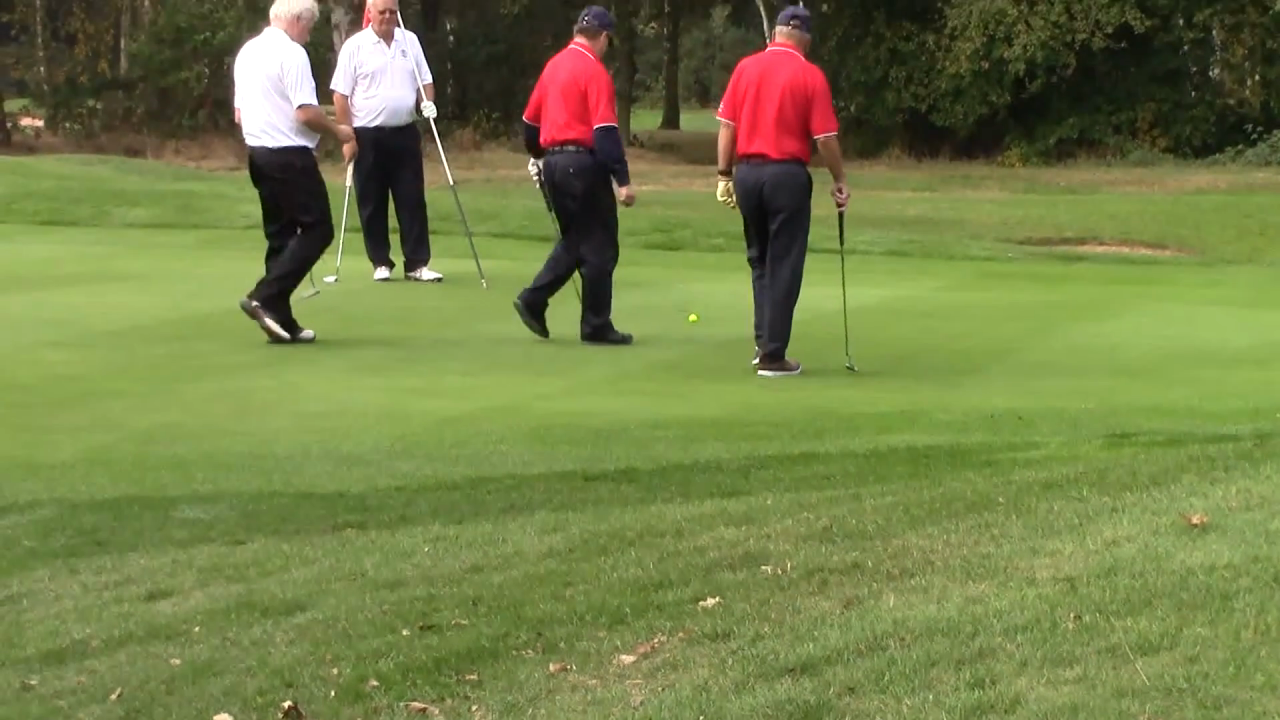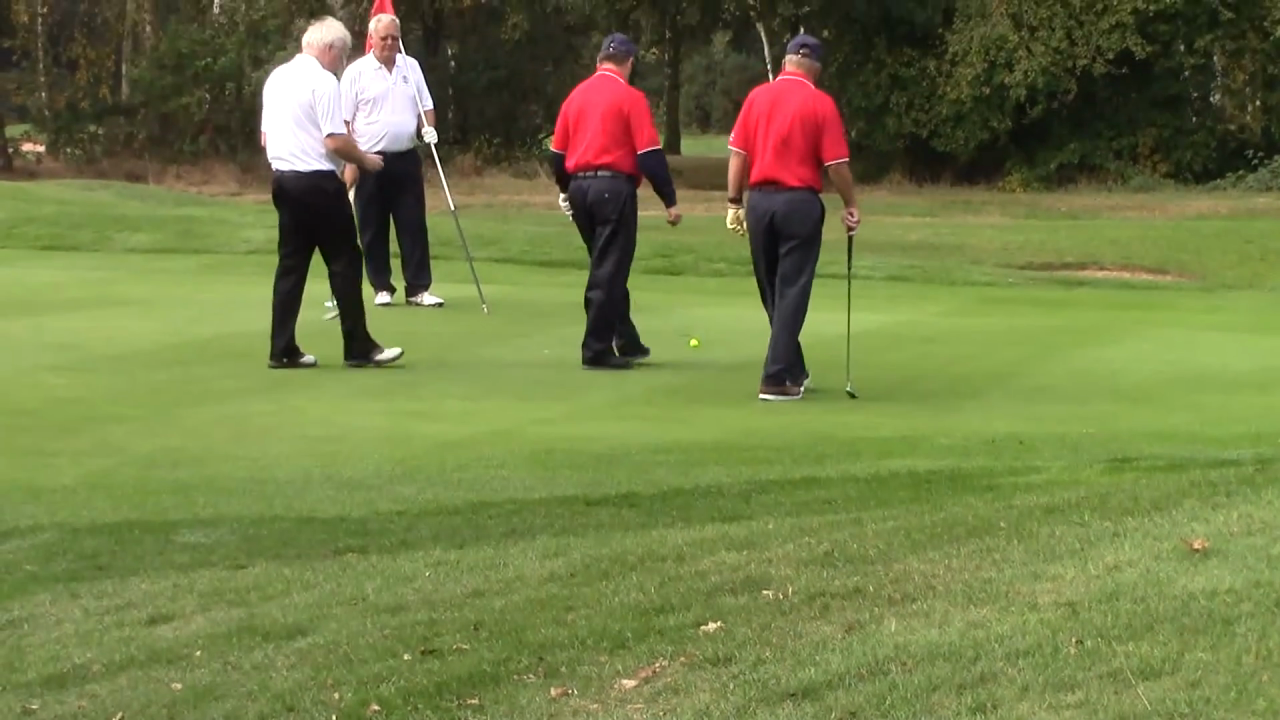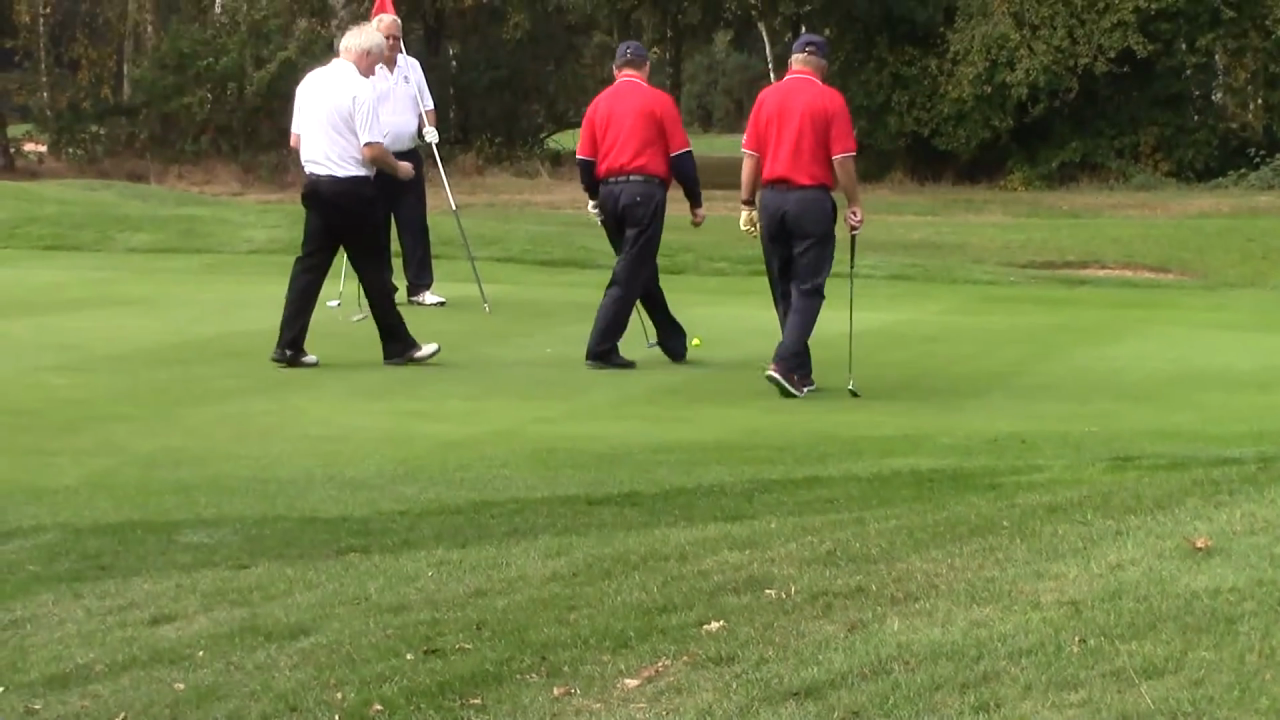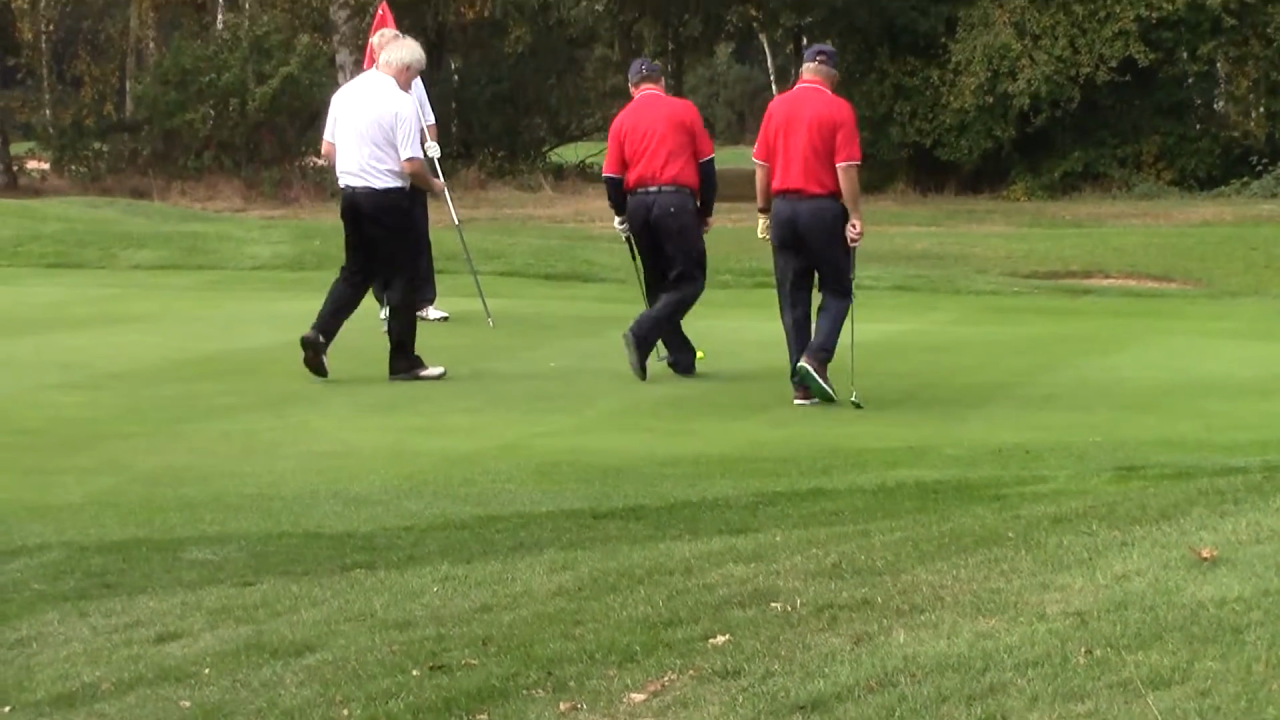
dt=0.2s
person 1, frame 1
left shoulder: (745, 67)
right shoulder: (811, 75)
left elbow: (727, 125)
right elbow: (825, 137)
left wrist: (724, 175)
right wrist: (839, 180)
left hip: (748, 172)
right hip: (787, 176)
left knee: (759, 260)
right knee: (783, 266)
left ankle: (764, 341)
right ankle: (773, 357)
person 1, frame 2
left shoulder: (756, 96)
right shoulder: (821, 103)
left elbow: (738, 154)
right elbow: (836, 164)
left wrist: (734, 203)
right wrist: (850, 205)
left hip: (760, 201)
right hip: (799, 203)
left knee: (771, 293)
right knee: (791, 293)
left ankle: (793, 369)
right ankle: (775, 379)
person 1, frame 3
left shoulder: (766, 96)
right shoulder: (831, 99)
left elbow: (750, 156)
right elbow: (842, 160)
left wrist: (747, 204)
right wrist: (854, 205)
left hip: (773, 199)
right hip: (812, 202)
left knee: (784, 291)
right knee: (807, 290)
left ankle: (799, 370)
right ankle: (784, 364)
person 1, frame 4
left shoulder: (776, 106)
right shoulder: (839, 109)
left elbow: (762, 166)
right elbow: (846, 168)
left wrist: (764, 212)
right wrist: (855, 216)
left hip: (784, 209)
right hip: (823, 209)
left knee: (793, 299)
right knee: (837, 293)
left ankle: (803, 385)
right ankle: (815, 359)
person 2, frame 1
left shoulder: (246, 51)
right shoulder: (291, 53)
left elbow: (240, 114)
right elbow: (306, 113)
right wrist: (336, 131)
left hip: (258, 154)
right hip: (289, 155)
left knee: (280, 236)
right knee: (317, 230)
left ankle: (280, 320)
right ankle: (264, 298)
person 2, frame 2
left shoulder: (276, 77)
right shoulder: (323, 80)
left elbow: (266, 138)
right elbow: (335, 141)
right wrist: (365, 160)
left hip: (283, 179)
right hip: (317, 181)
left knee: (291, 263)
right knee: (344, 260)
left ankle: (283, 348)
right ankle: (359, 347)
person 2, frame 3
left shoulder: (309, 82)
right shoulder: (358, 87)
left elbow: (296, 140)
right elbow: (370, 150)
right wrist: (397, 167)
left hip: (316, 183)
right hip: (349, 187)
left knee: (311, 263)
right knee: (370, 266)
left ankle: (289, 344)
right ankle: (398, 345)
person 2, frame 4
left shoulder: (345, 92)
right shoulder: (400, 101)
left elbow: (327, 151)
right elbow: (411, 165)
right wrist: (432, 184)
left hip: (351, 195)
right hip: (386, 199)
left knee: (355, 272)
right knee: (401, 278)
left ankle: (320, 333)
right ankle: (404, 362)
person 3, frame 1
left shoulder: (553, 64)
right shoulder: (595, 71)
left elbow: (530, 121)
right elbow: (606, 132)
left wrist: (536, 157)
right wrist: (622, 181)
left hip: (553, 162)
right hip: (582, 164)
left knee: (573, 241)
right knee: (599, 247)
left ankle: (533, 299)
right ankle: (596, 326)
person 3, frame 2
left shoulder: (576, 94)
right shoulder: (631, 97)
left elbow: (557, 152)
right elbow: (650, 155)
left wrist: (565, 190)
right wrist: (669, 201)
left hip: (580, 187)
right hip: (613, 188)
left knee: (604, 267)
right knee: (610, 271)
left ankle: (624, 340)
right ankle: (597, 350)
person 3, frame 3
left shoulder: (598, 103)
right shoulder: (660, 100)
left elbow: (584, 160)
right elbow: (681, 157)
left wrist: (594, 197)
right wrist: (696, 202)
left hip: (610, 192)
right hip: (644, 192)
left knee: (640, 269)
right knee: (630, 273)
left ankle: (672, 340)
right ankle: (601, 348)
person 3, frame 4
left shoulder: (622, 119)
right shoulder: (685, 109)
left elbow: (612, 177)
right elbow: (706, 165)
left wrist: (621, 214)
right wrist: (706, 210)
left hip: (639, 203)
right hip: (676, 202)
left knee: (661, 284)
right knee: (687, 282)
left ankle: (681, 357)
right ankle: (640, 333)
person 4, frame 1
left shoulder: (410, 41)
right shoulder: (355, 46)
left elbow: (425, 80)
right elbow: (340, 95)
left wrist: (428, 103)
left hip: (405, 133)
right hip: (368, 135)
left knee: (412, 200)
right knee: (372, 204)
left ankle: (417, 263)
right ankle: (380, 263)
person 4, frame 2
left shoulder: (411, 67)
right shoulder: (356, 71)
left elbow: (425, 106)
right elbow: (343, 121)
left wrist: (429, 128)
right wrist: (350, 162)
left hip: (406, 158)
left knee: (414, 225)
right knee: (374, 230)
left ankle: (418, 288)
right ankle: (382, 287)
person 4, frame 3
left shoulder: (412, 66)
left elbow: (426, 106)
left wrist: (430, 127)
left hip: (408, 158)
left knee: (415, 225)
left ankle: (420, 287)
person 4, frame 4
left shoulder: (414, 81)
left elbow: (428, 120)
left wrist: (432, 143)
left knee: (419, 239)
left ankle: (424, 302)
right ankle: (387, 302)
